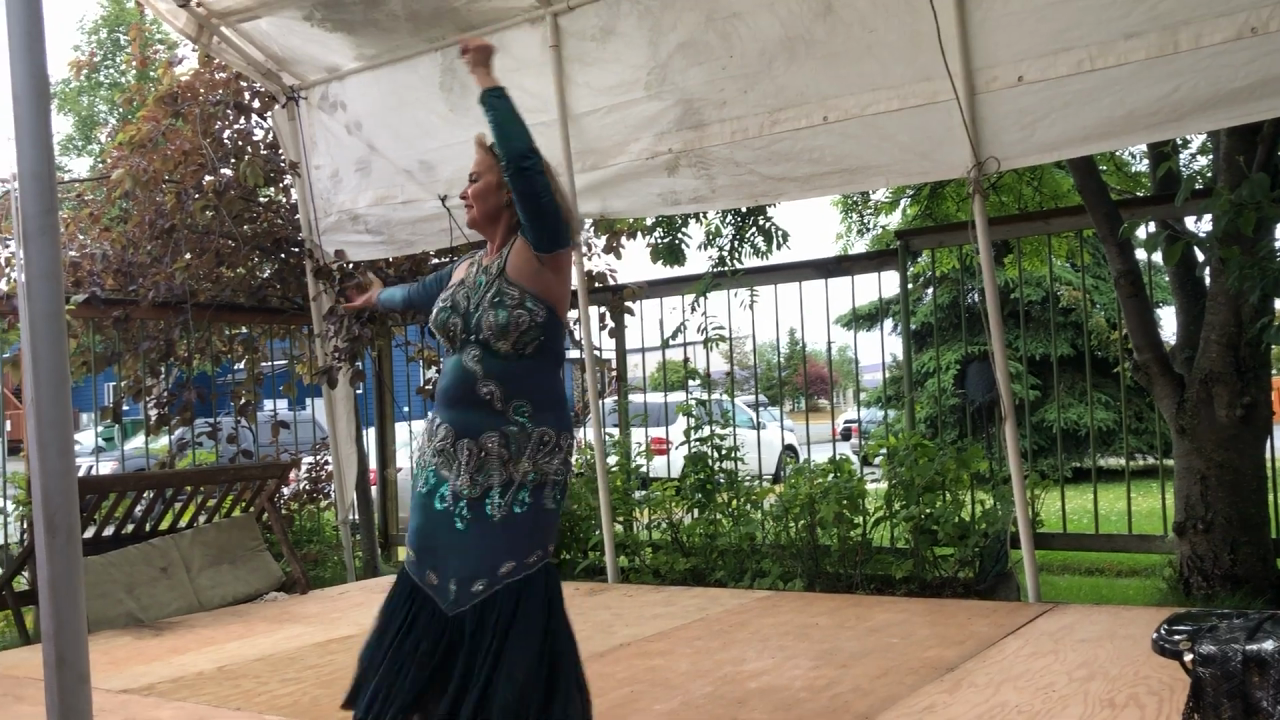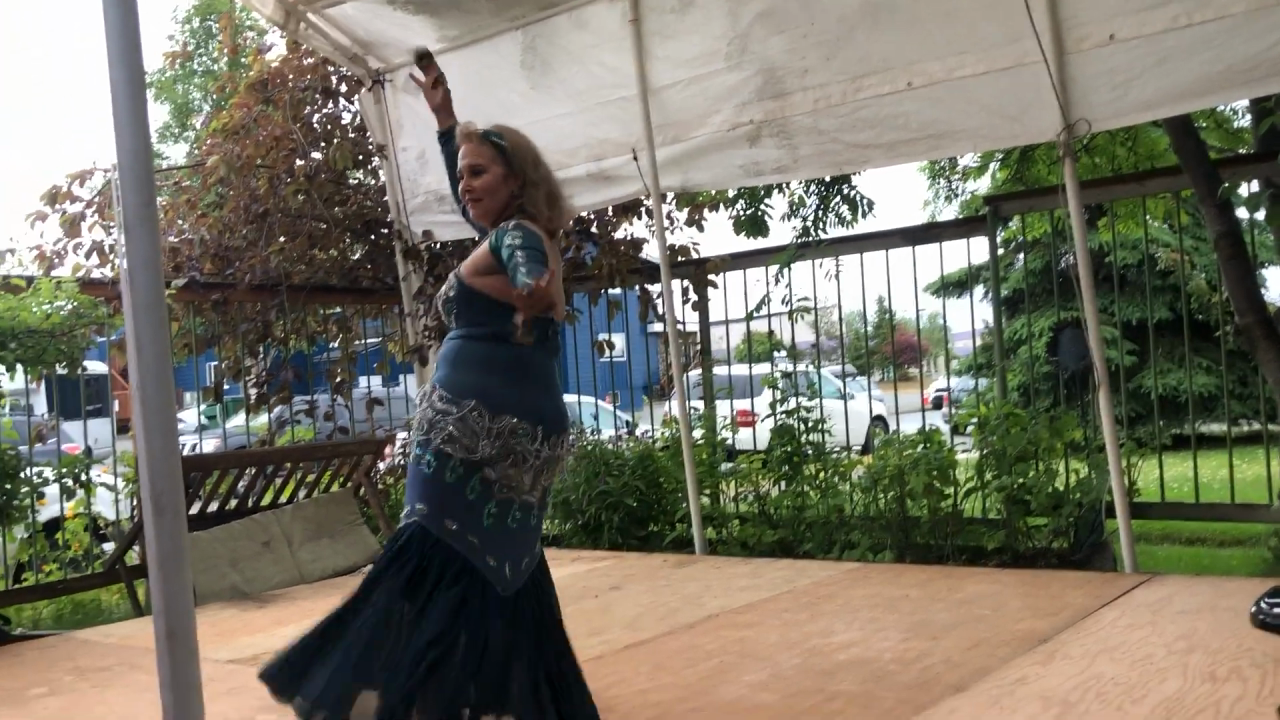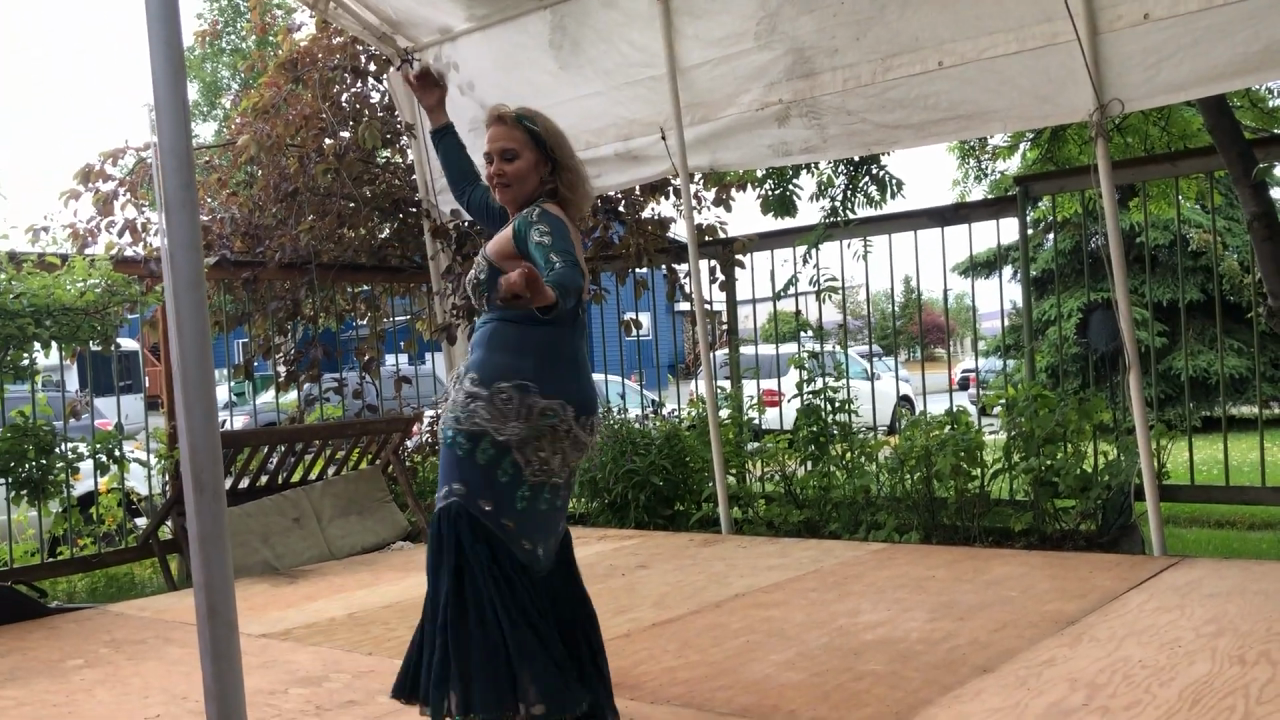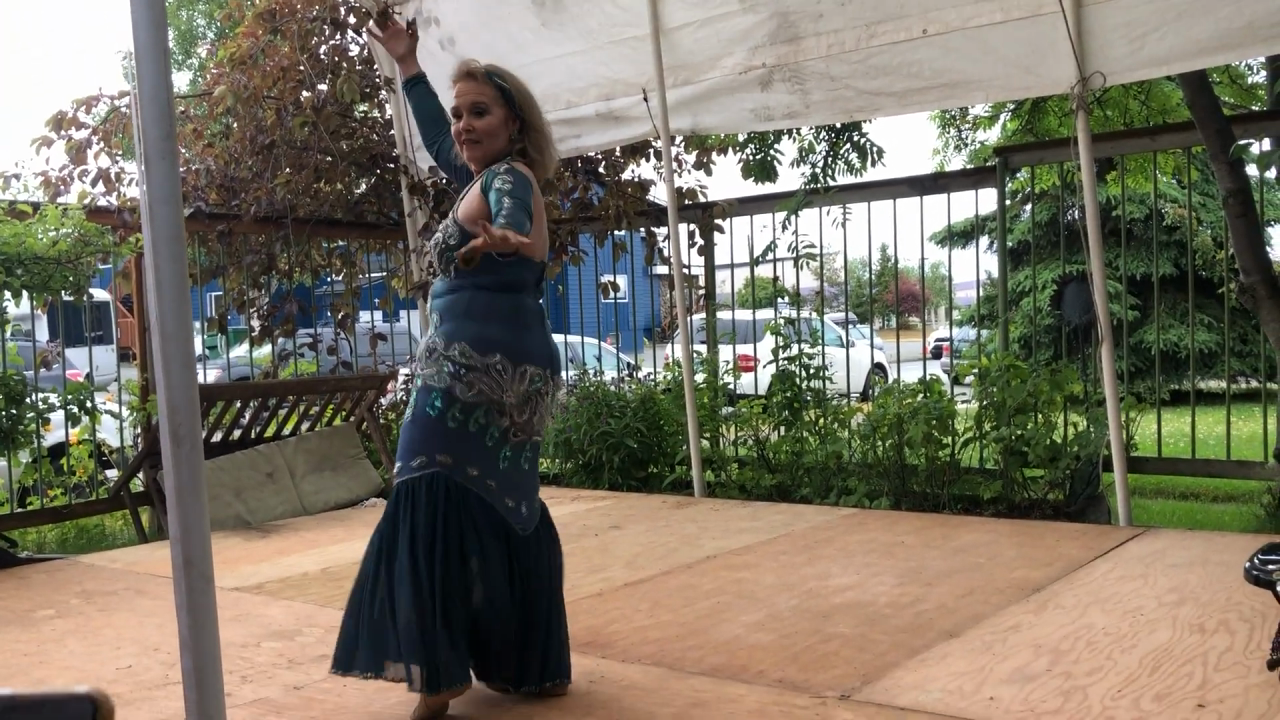
dt=1s
person 1, frame 1
left shoulder: (542, 251)
right shoulder: (465, 270)
left elbow: (520, 160)
right elbow: (416, 296)
left wrist: (487, 83)
right wrist: (379, 295)
left hip: (522, 461)
right hip: (449, 457)
left knee: (512, 601)
right knee: (430, 592)
person 1, frame 2
left shoulder: (519, 237)
right shoulder: (515, 233)
left elbow: (527, 271)
right elbow: (468, 200)
left wrist: (531, 292)
right wrist: (442, 114)
left hip: (473, 420)
right hip: (529, 429)
left knee: (433, 562)
right knee: (509, 569)
person 1, frame 3
left shoulder: (540, 220)
right shoulder: (540, 221)
left elbow: (565, 278)
right elbow: (466, 189)
left wrist: (539, 291)
right wrist: (435, 113)
left hip: (505, 404)
right hip: (564, 411)
left knee: (471, 547)
right knee: (536, 552)
person 1, frame 4
left shoulder: (509, 180)
right shoulder: (492, 178)
left elbow: (511, 219)
right elbow: (436, 141)
left wrist: (500, 236)
right wrist: (406, 62)
left hip: (474, 370)
right hip: (520, 371)
left knee: (429, 509)
right knee: (505, 513)
right ankle: (534, 662)
